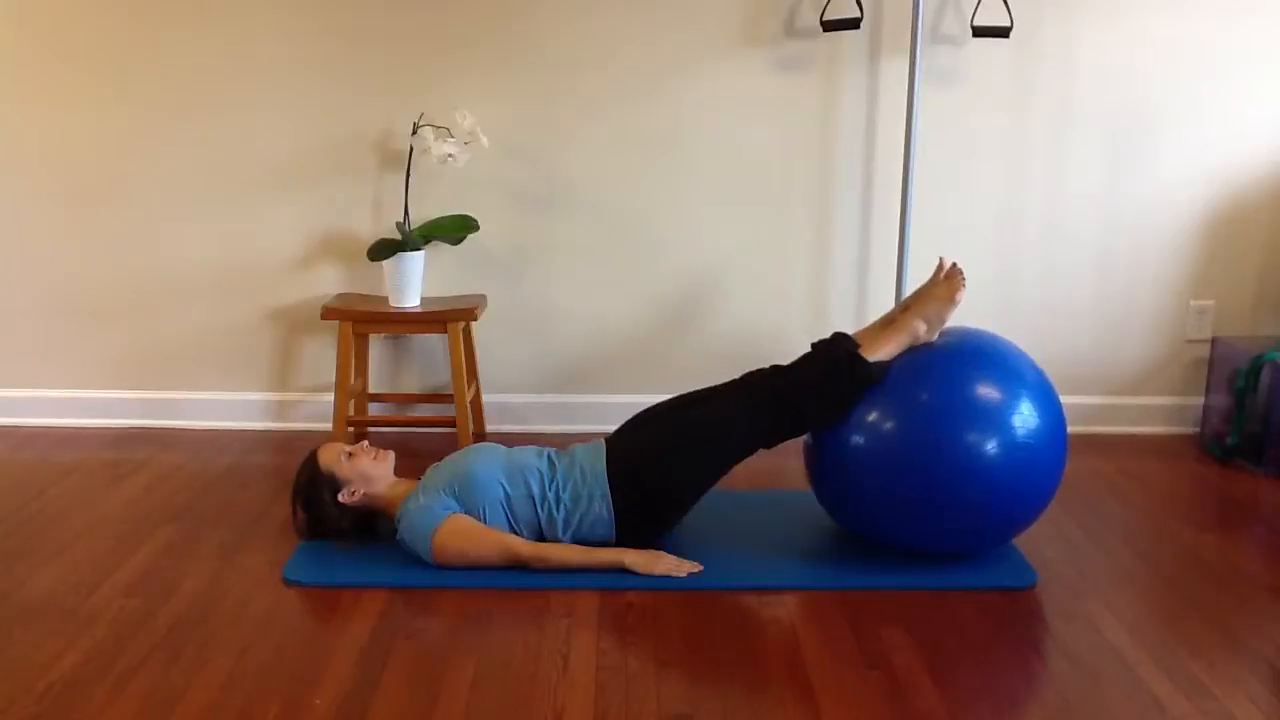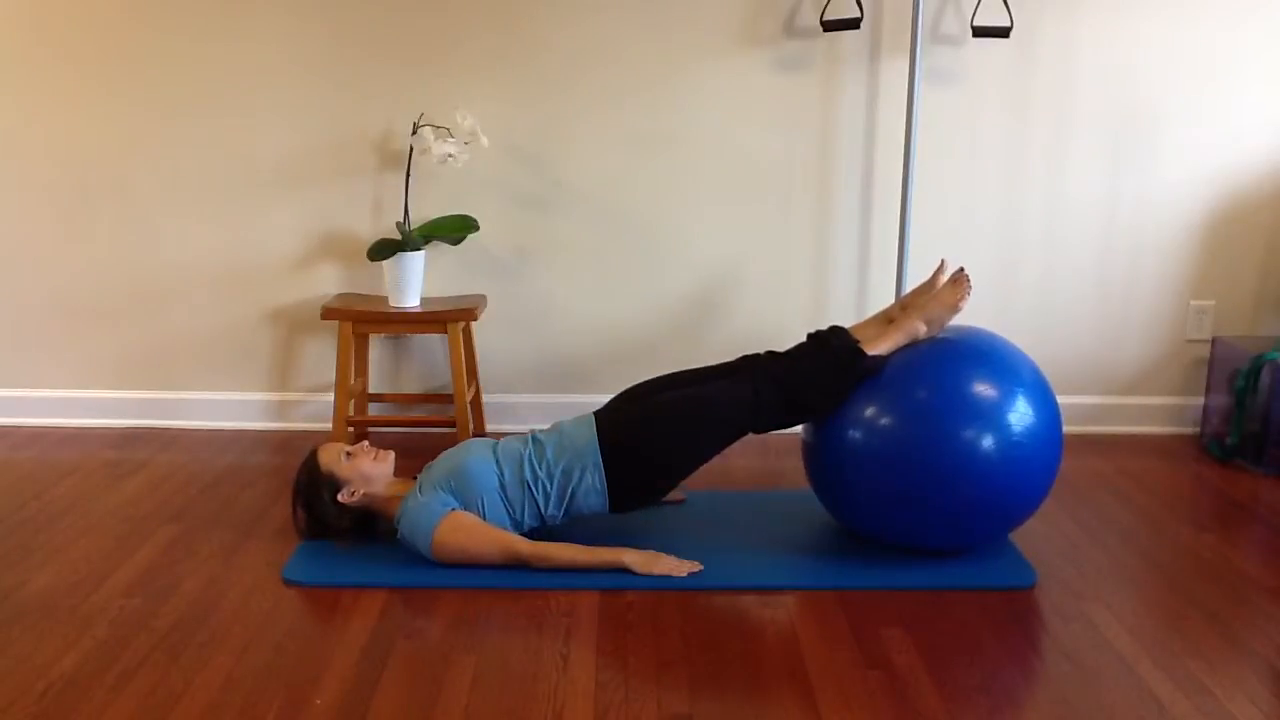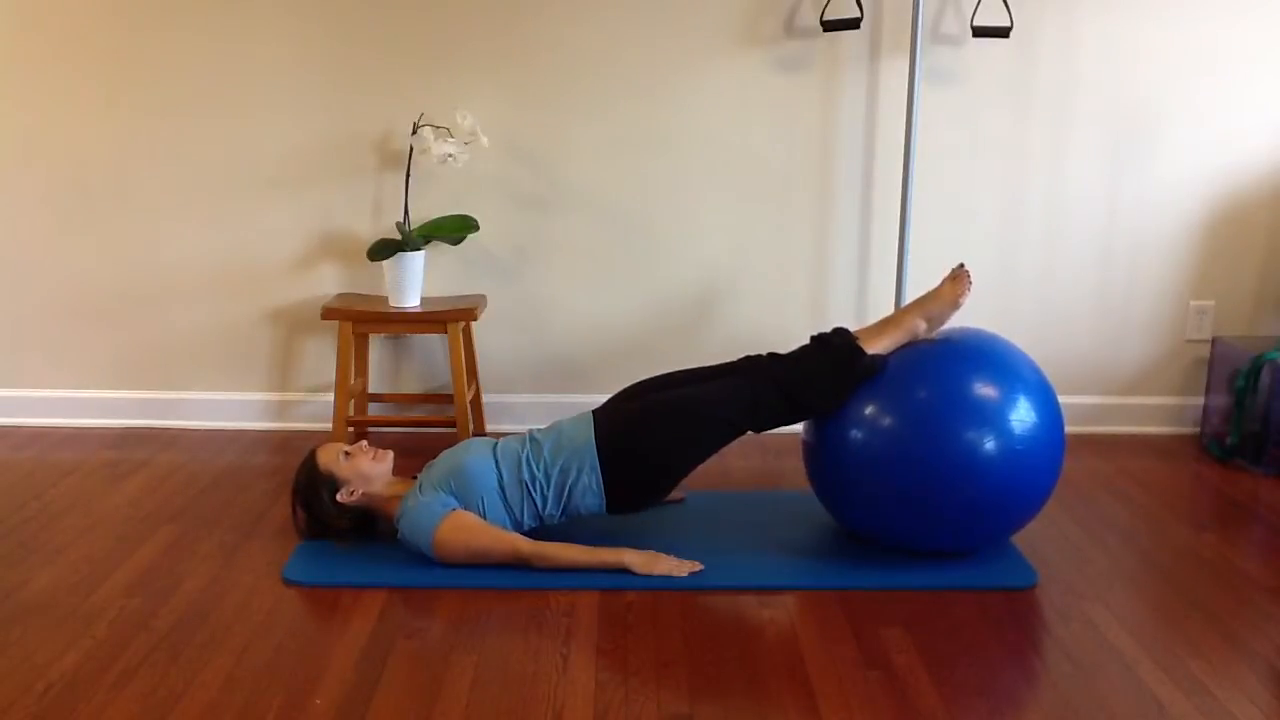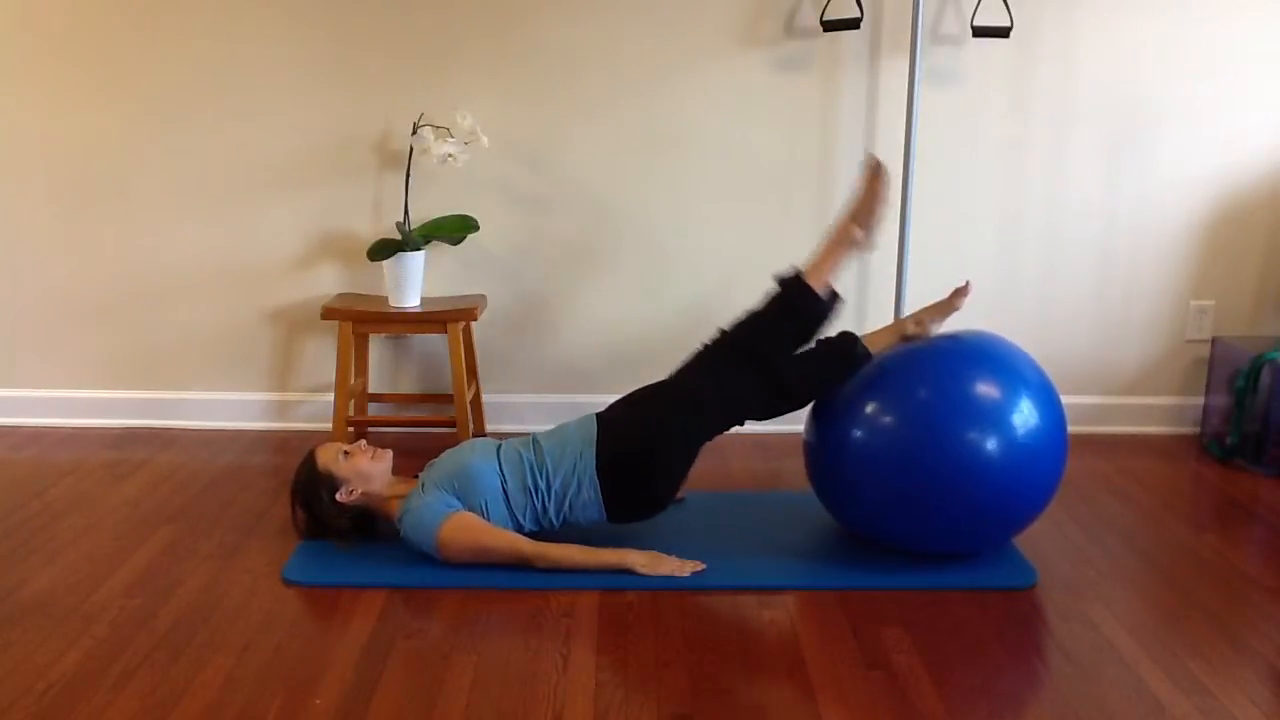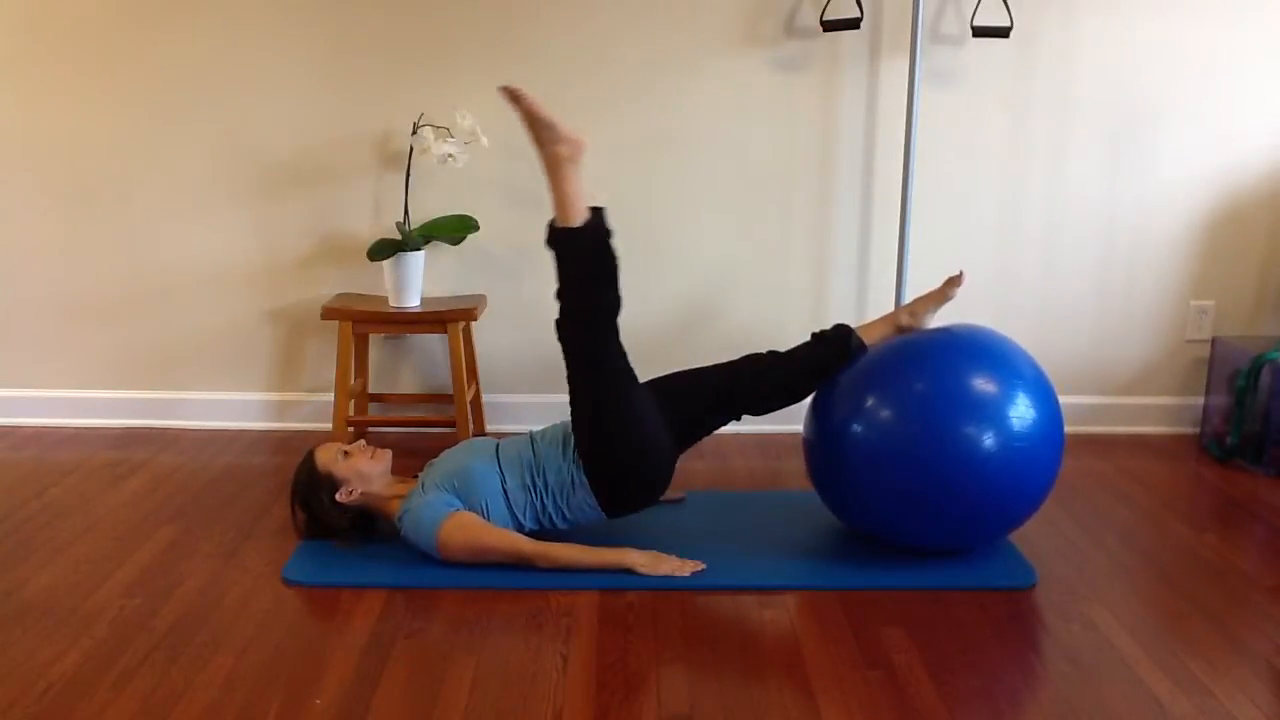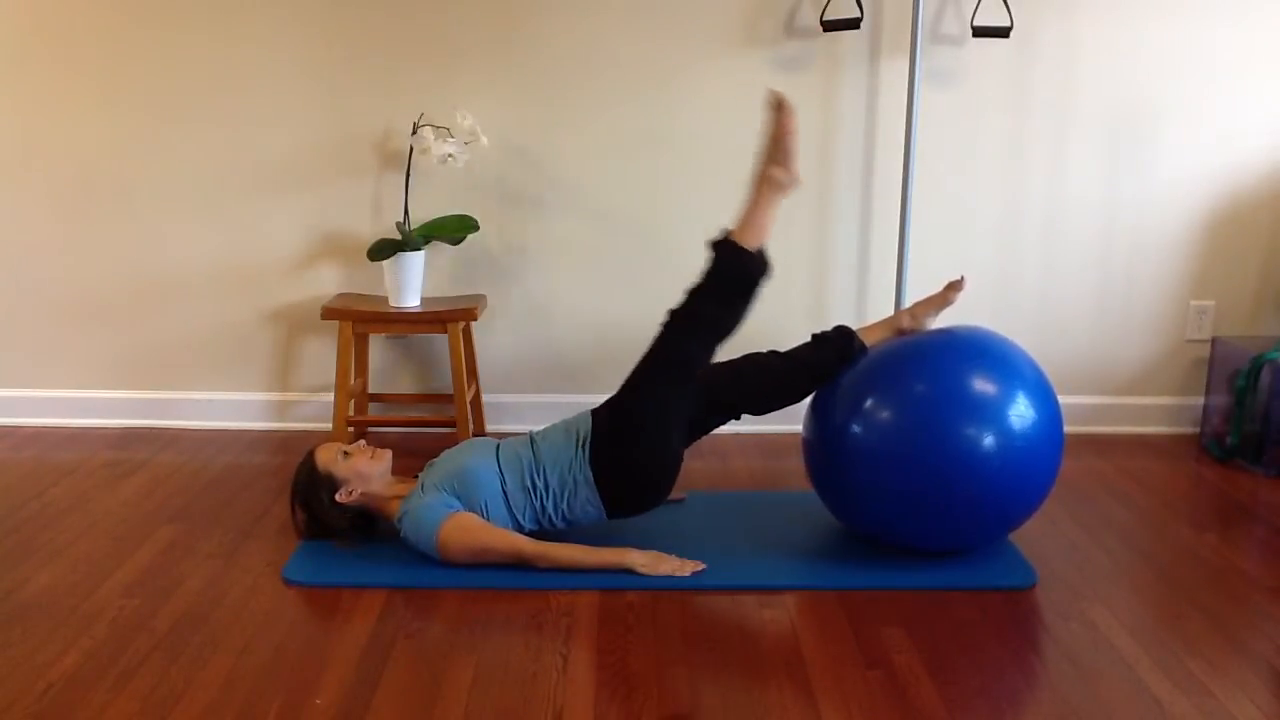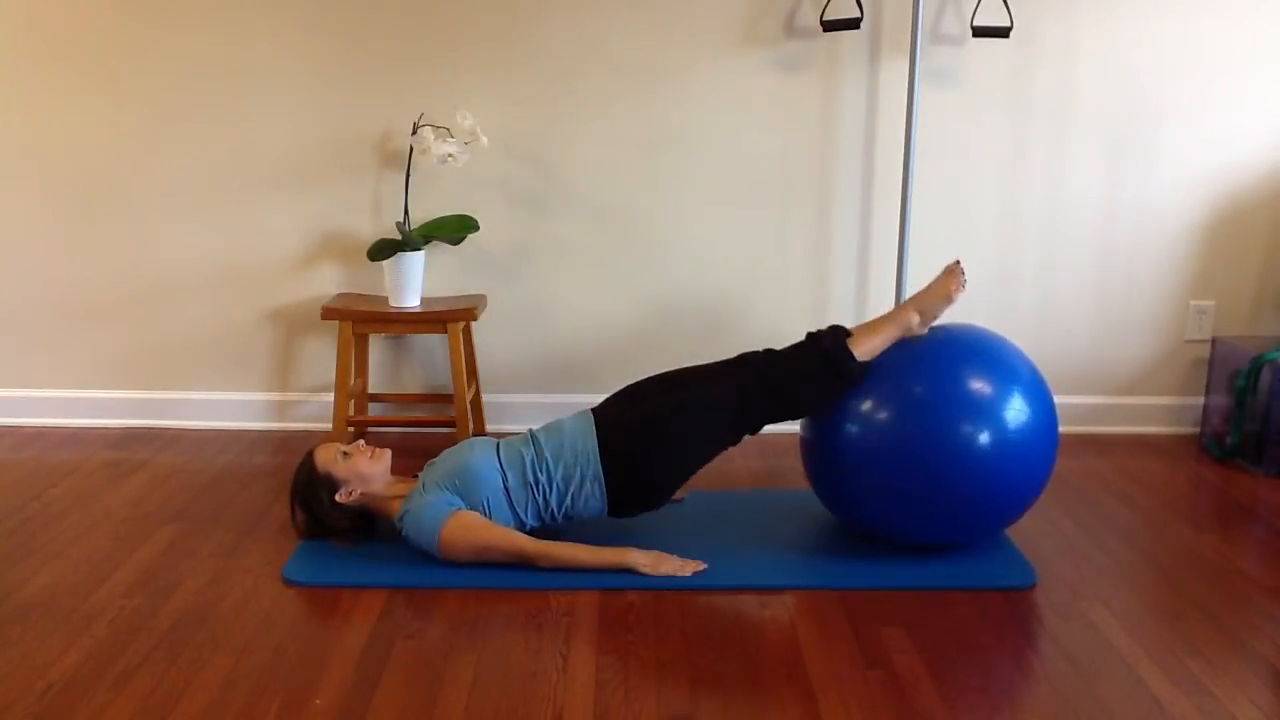
dt=0.7s
person 1, frame 1
left shoulder: (428, 488)
right shoulder: (417, 525)
right elbow: (524, 554)
right wrist: (628, 557)
left hip: (604, 461)
right hip: (617, 502)
left knee: (754, 391)
right knee: (761, 411)
left ankle: (894, 329)
right ankle: (904, 335)
person 1, frame 2
left shoulder: (427, 486)
right shoulder: (418, 524)
right elbow: (523, 553)
right wrist: (627, 558)
left hip: (602, 438)
right hip: (611, 467)
left knee: (755, 372)
right knee: (758, 399)
left ankle: (895, 323)
right ankle: (905, 332)
person 1, frame 3
left shoulder: (427, 483)
right shoulder: (418, 523)
right elbow: (525, 552)
left wrist: (645, 487)
right wrist: (627, 558)
left hip: (600, 435)
right hip: (609, 468)
left knee: (756, 374)
right knee: (757, 397)
left ankle: (900, 326)
right ankle: (908, 330)
person 1, frame 4
left shoulder: (426, 482)
right shoulder: (418, 522)
right elbow: (525, 550)
left wrist: (660, 467)
right wrist: (630, 558)
left hip: (602, 445)
right hip: (616, 483)
left knee: (754, 383)
right knee: (727, 370)
left ankle: (899, 335)
right ankle: (837, 245)
person 1, frame 5
left shoulder: (426, 485)
right shoulder: (418, 522)
right elbow: (528, 552)
left wrist: (641, 478)
right wrist: (630, 557)
left hip: (597, 458)
right hip: (609, 478)
left knee: (747, 382)
right knee: (588, 328)
left ankle: (892, 326)
person 1, frame 6
left shoulder: (426, 483)
right shoulder: (419, 524)
right elbow: (525, 552)
left wrist: (648, 467)
right wrist: (629, 558)
left hip: (598, 447)
right hip: (613, 478)
left knee: (745, 381)
right knee: (687, 337)
left ankle: (897, 328)
right ankle: (764, 192)
person 1, frame 7
left shoulder: (427, 481)
right shoulder: (419, 522)
right elbow: (527, 551)
right wrist: (633, 558)
left hip: (598, 433)
right hip: (615, 471)
left knee: (748, 373)
right knee: (750, 395)
left ankle: (895, 327)
right ankle: (904, 321)
